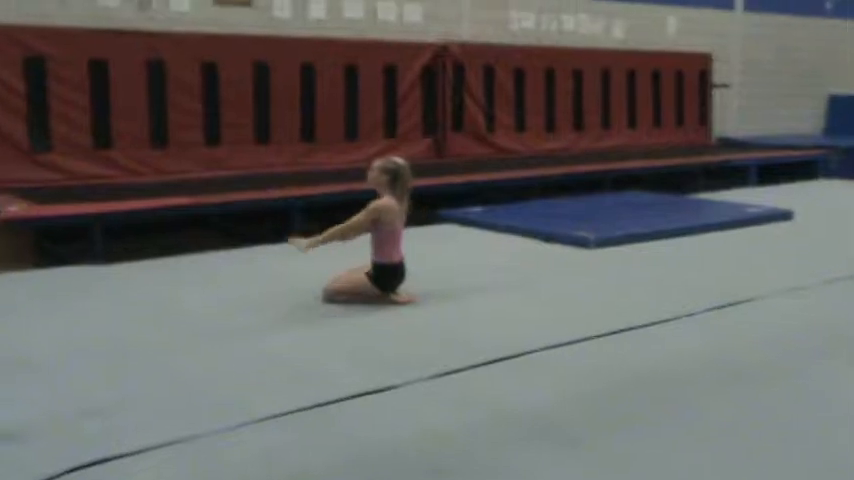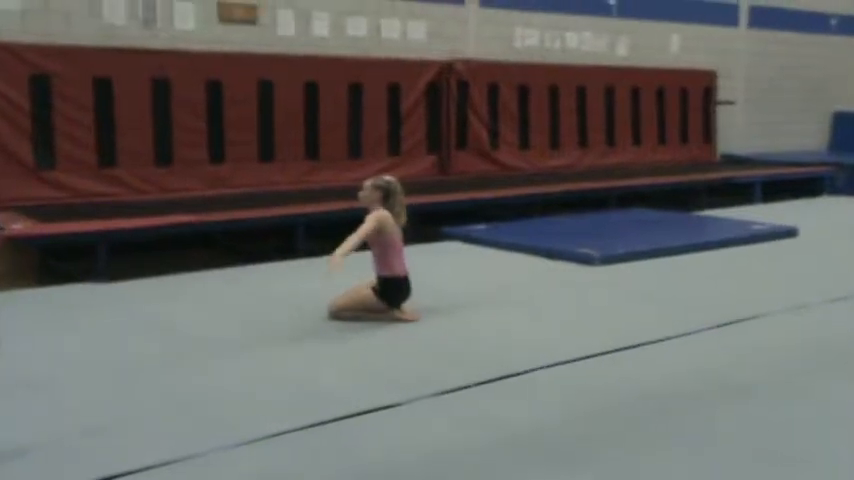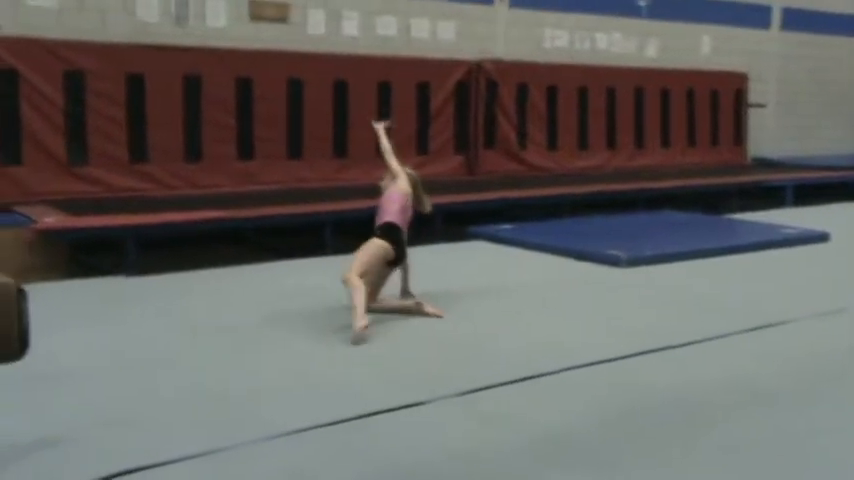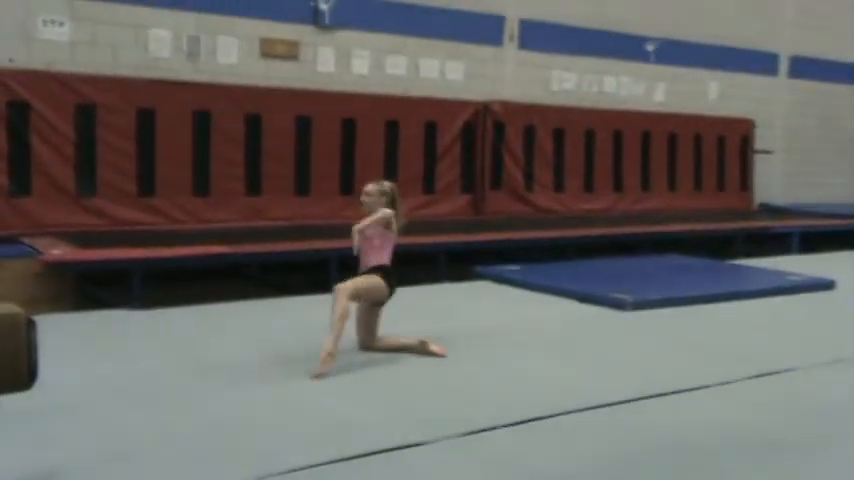
dt=0.5s
person 1, frame 1
left shoulder: (381, 205)
right shoulder: (393, 202)
left elbow: (346, 228)
left wrist: (311, 244)
left hip: (385, 273)
right hip: (394, 269)
left knee: (329, 292)
right knee: (338, 281)
left ankle: (387, 295)
right ankle: (385, 290)
person 1, frame 2
left shoulder: (377, 216)
right shoulder: (386, 216)
left elbow: (360, 234)
left wrist: (338, 254)
left hip: (392, 287)
right hip: (395, 283)
left knee: (335, 308)
right knee: (343, 299)
left ankle: (392, 313)
right ankle: (389, 307)
person 1, frame 3
left shoulder: (402, 181)
right shoulder: (406, 204)
left elbow: (388, 153)
right elbow: (404, 247)
left wrist: (379, 130)
right wrist: (405, 287)
left hip: (387, 236)
right hip: (394, 239)
left knee: (351, 276)
right knee: (368, 301)
left ankle: (359, 319)
right ankle: (414, 306)
person 1, frame 4
left shoulder: (387, 217)
right shoulder: (371, 223)
left elbow: (385, 211)
left wrist: (359, 227)
left hip: (380, 277)
right hip: (372, 277)
left knee: (340, 290)
right knee: (366, 342)
left ankle: (329, 352)
right ankle: (418, 344)
